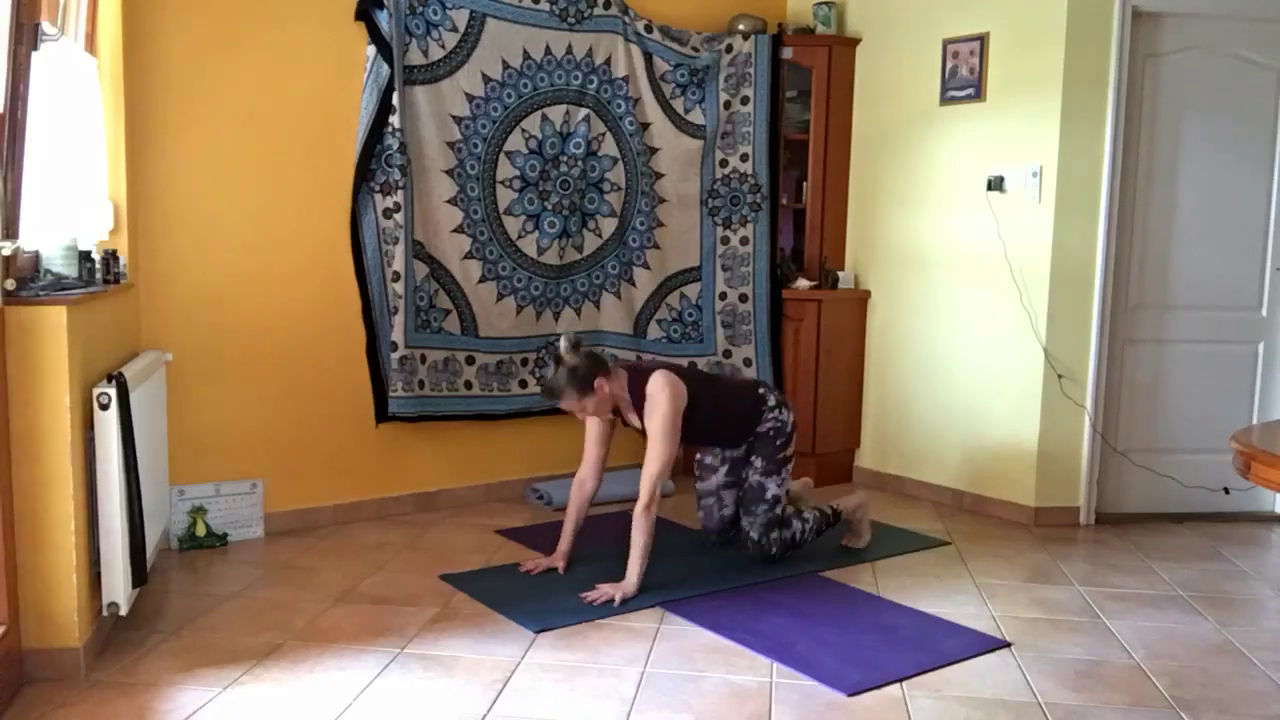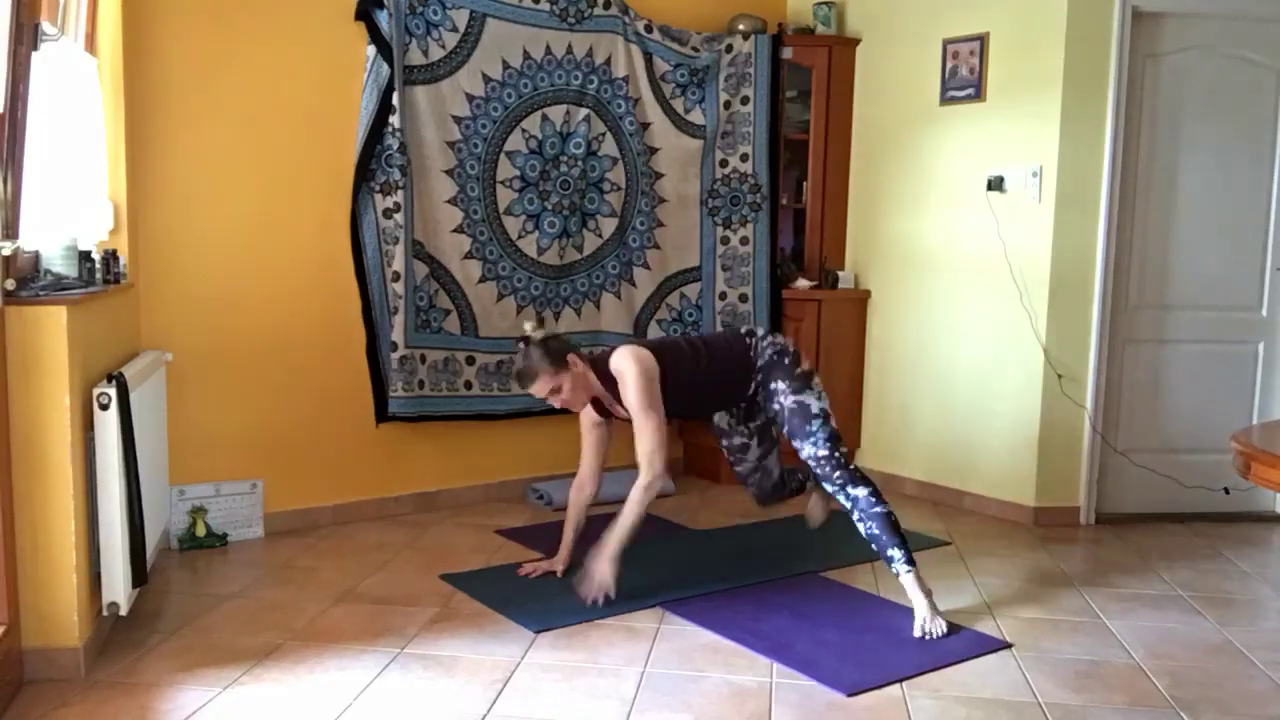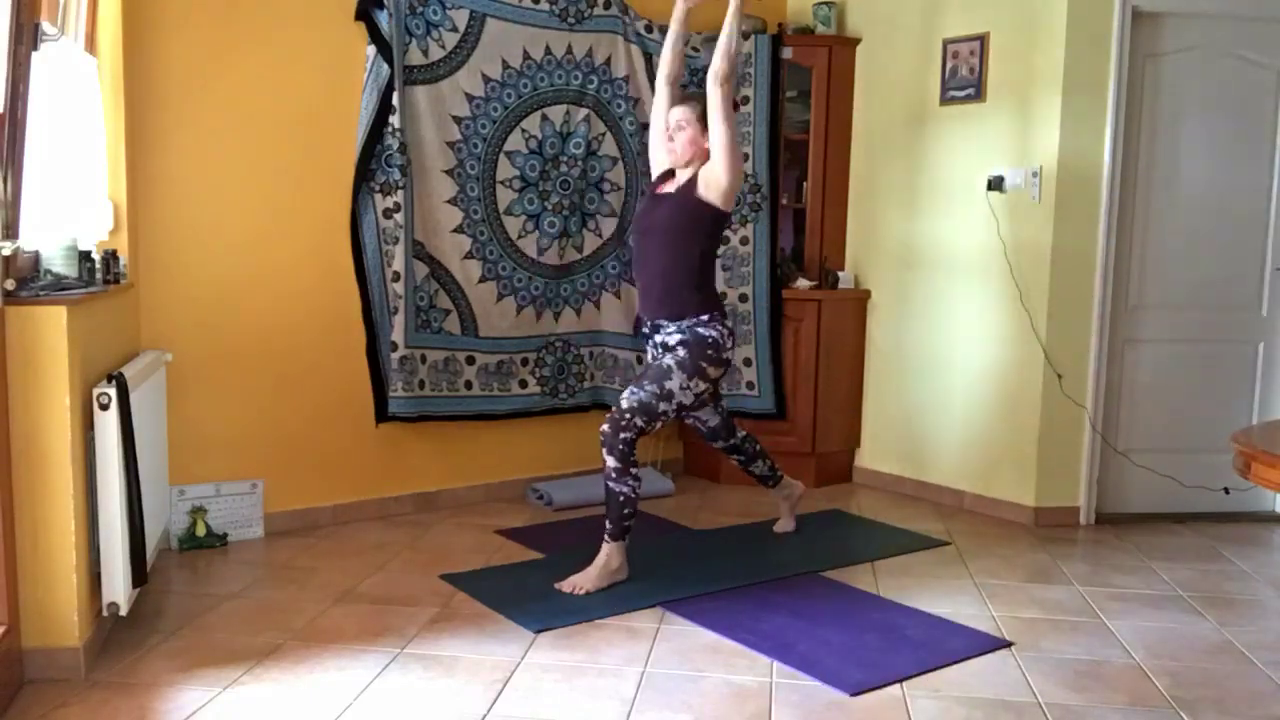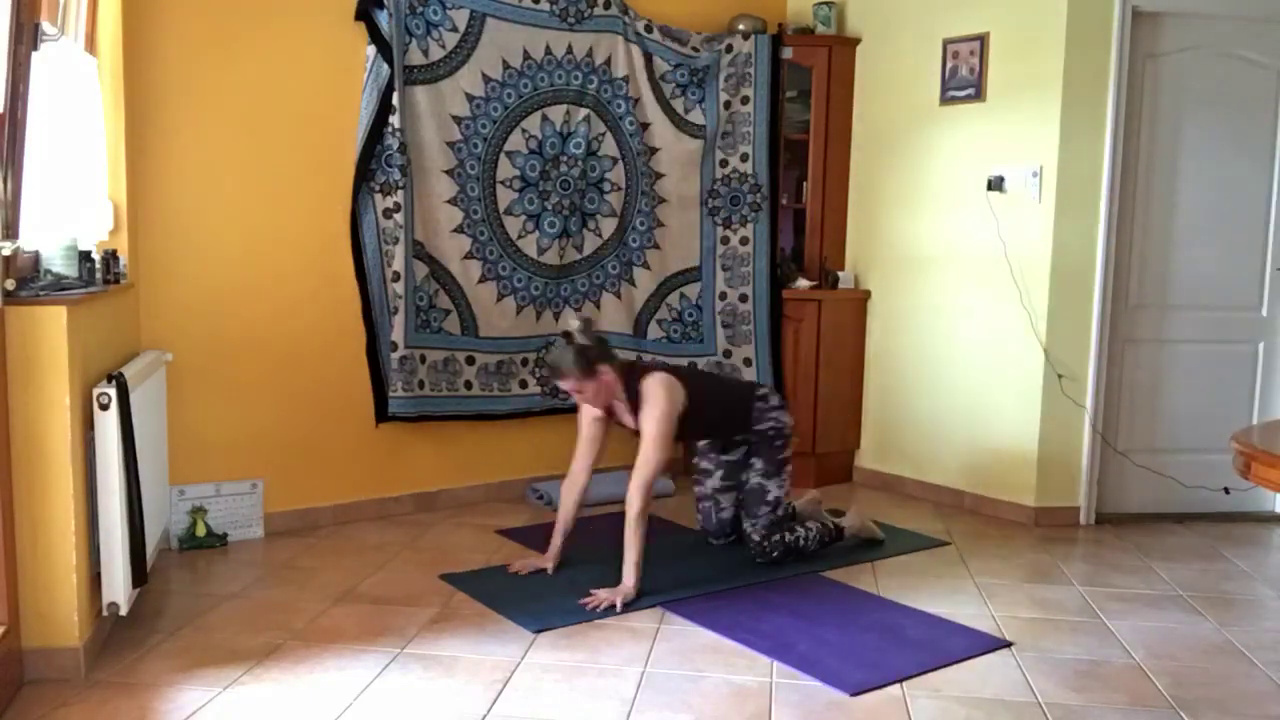
dt=1s
person 1, frame 1
left shoulder: (658, 390)
right shoulder: (602, 400)
left elbow: (648, 495)
right elbow: (586, 479)
left wrist: (631, 582)
right wrist: (560, 554)
left hip: (763, 417)
left knee: (763, 542)
right knee: (717, 525)
left ankle: (845, 509)
right ankle: (785, 494)
person 1, frame 2
left shoulder: (629, 364)
right shoulder: (592, 401)
left elbow: (655, 473)
right elbow: (586, 481)
left wrist: (609, 549)
right wrist: (563, 554)
right hip: (733, 408)
left knee: (839, 473)
left ankle: (912, 582)
right ankle: (812, 488)
person 1, frame 3
left shoulder: (719, 181)
right shoulder: (663, 171)
left elbow: (718, 85)
right elbow: (663, 96)
left hip: (696, 336)
right hip: (661, 334)
left knee: (620, 428)
right knee: (714, 429)
left ankle: (612, 557)
right ankle: (784, 487)
person 1, frame 4
left shoulder: (656, 395)
right shoulder: (598, 393)
left elbow: (639, 495)
right elbow: (580, 473)
left wrist: (629, 583)
right wrist: (552, 554)
left hip: (761, 420)
right hip: (714, 437)
left knee: (768, 545)
right knee: (719, 531)
left ankle: (847, 526)
right ankle: (798, 508)
